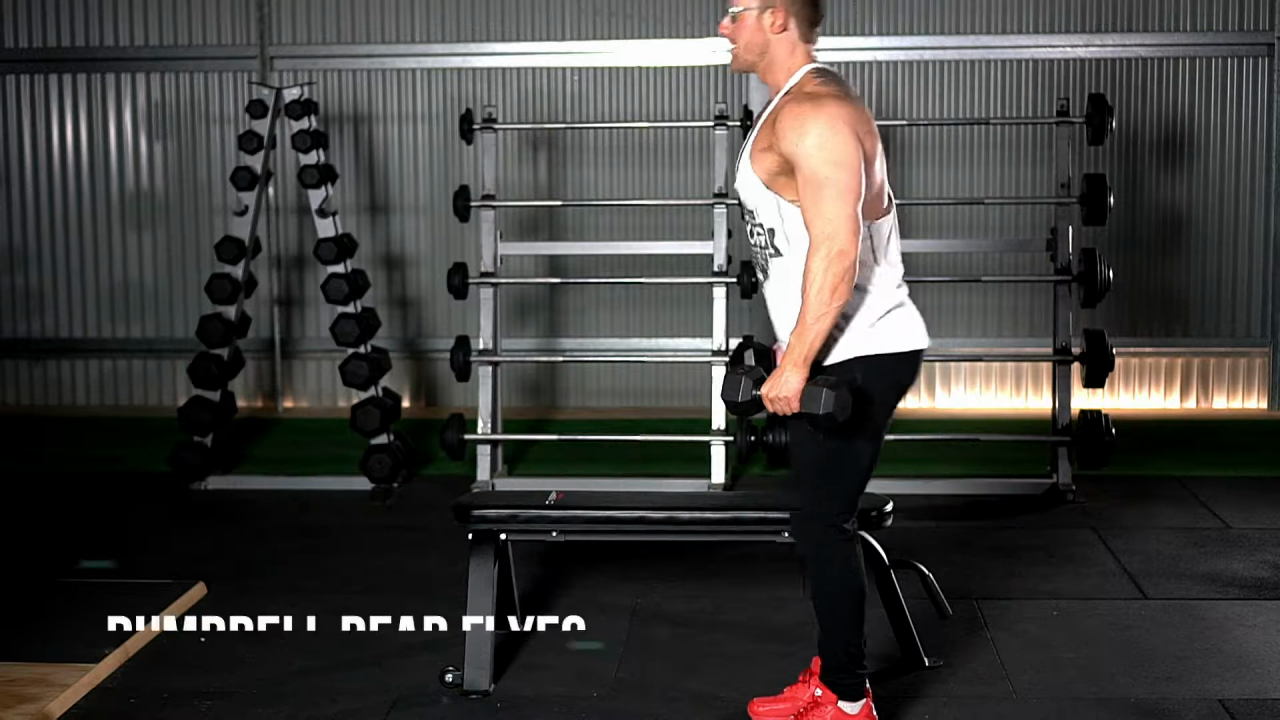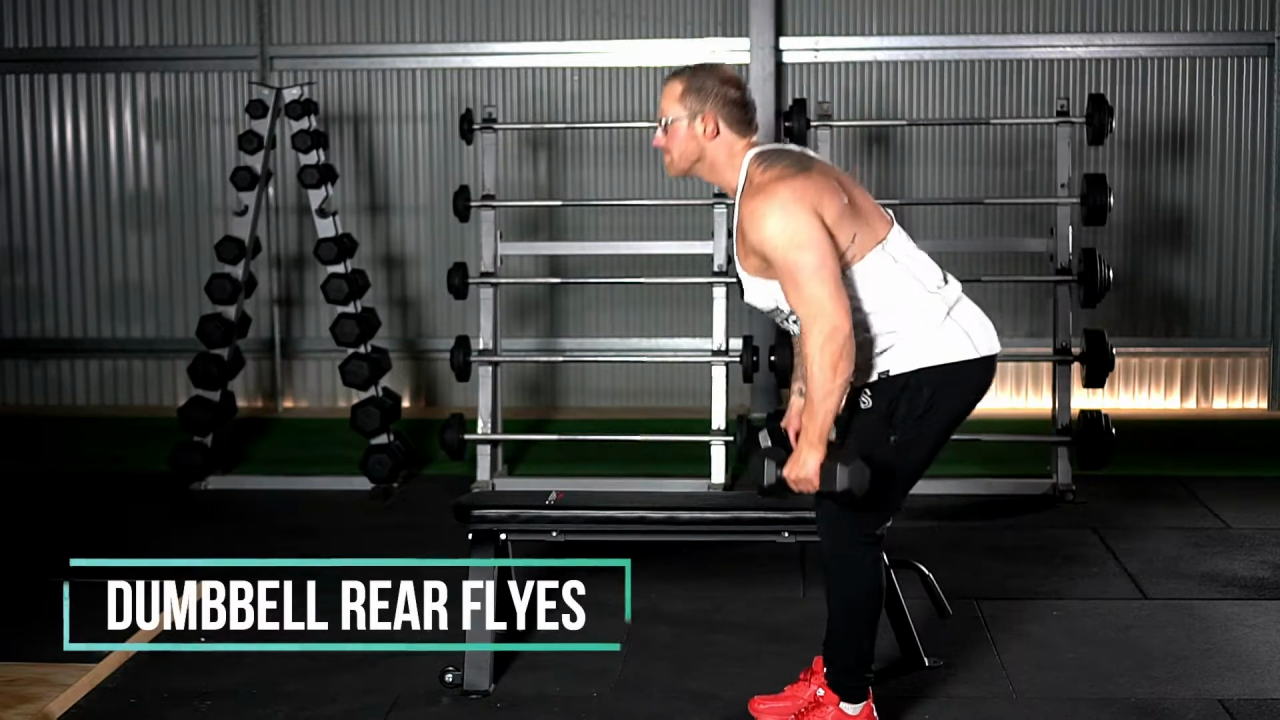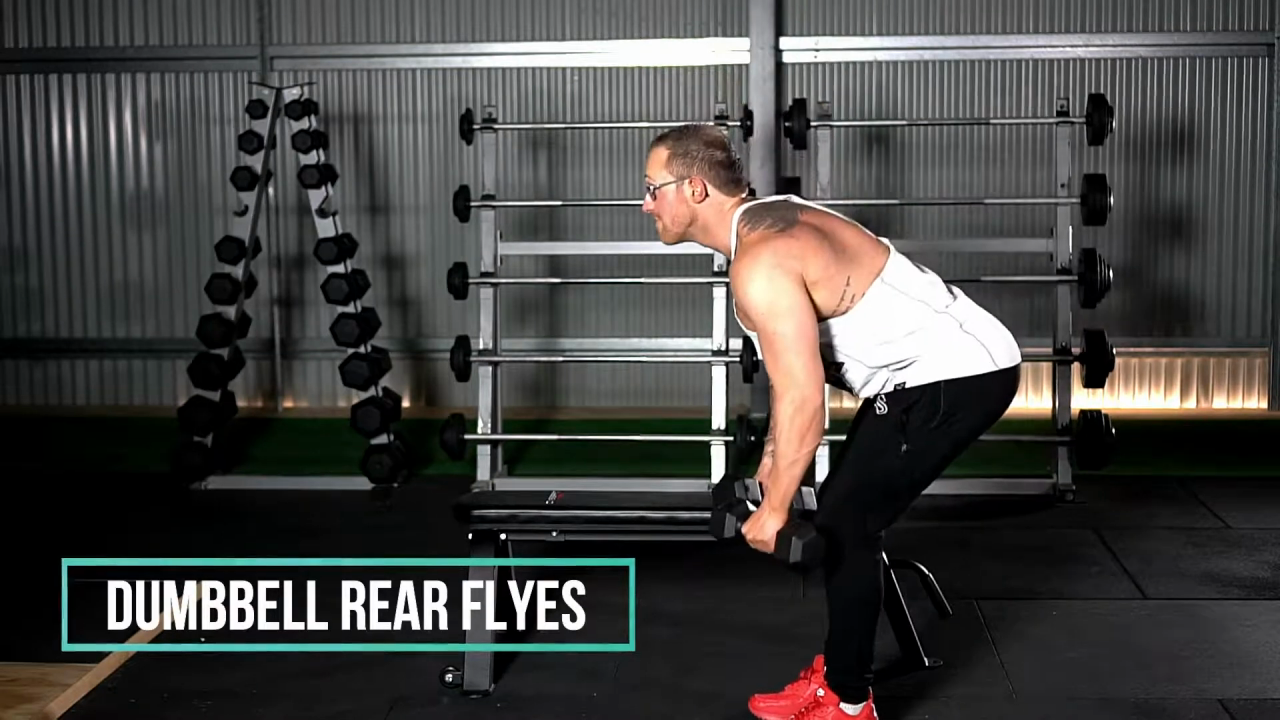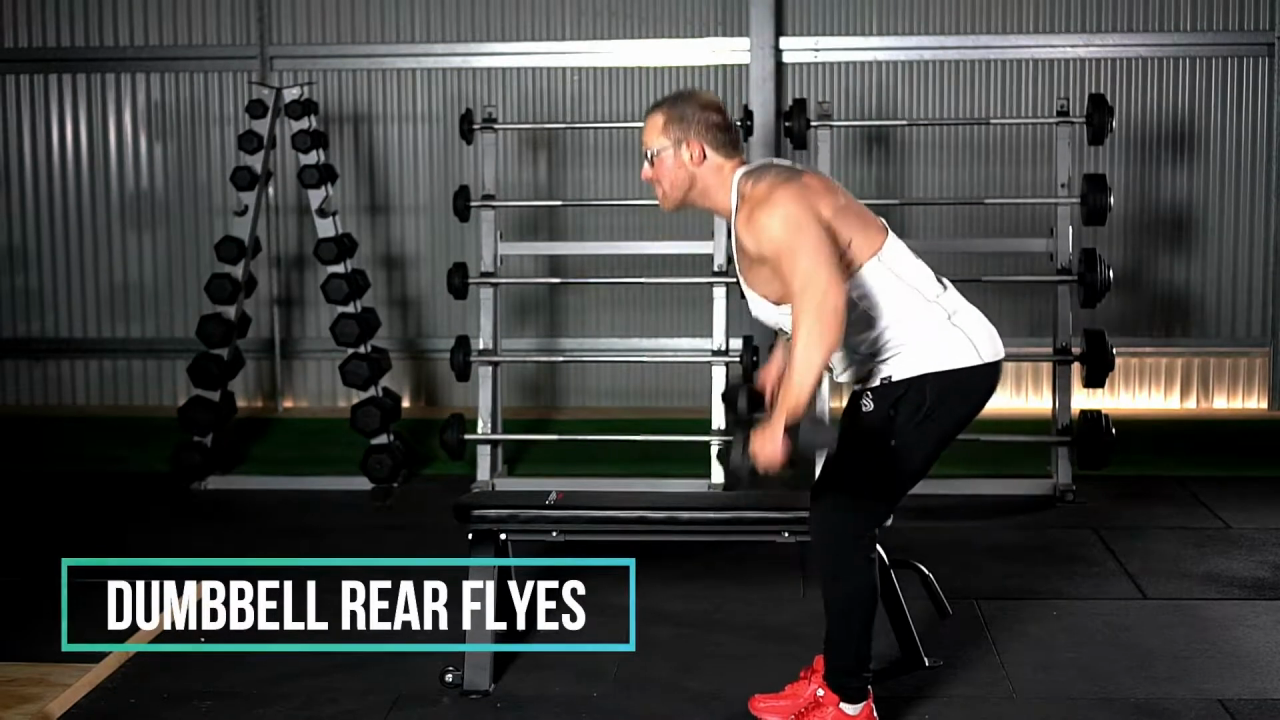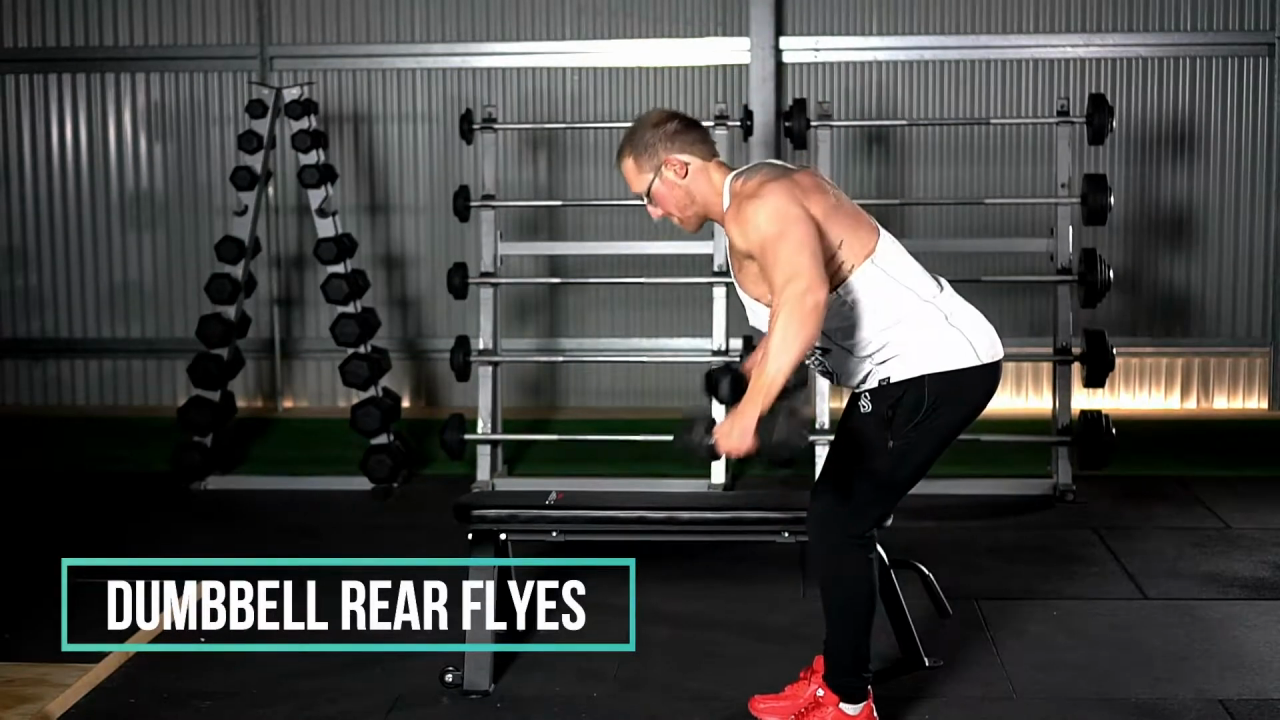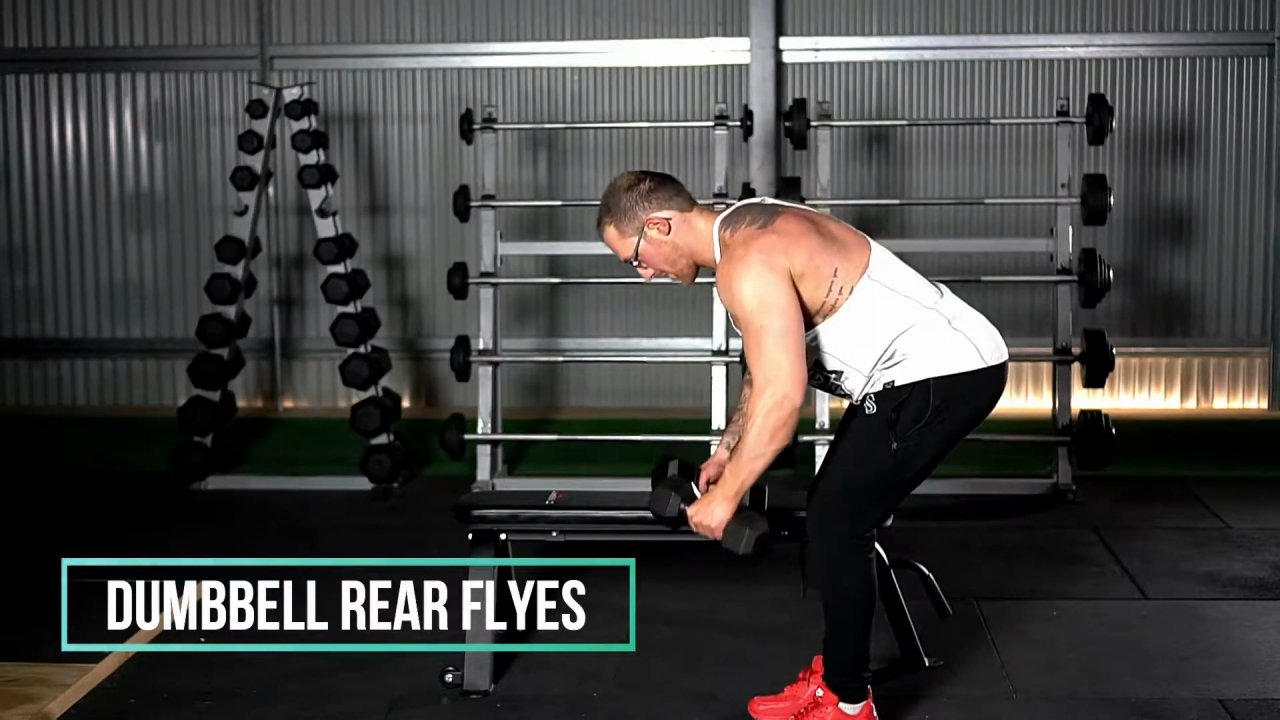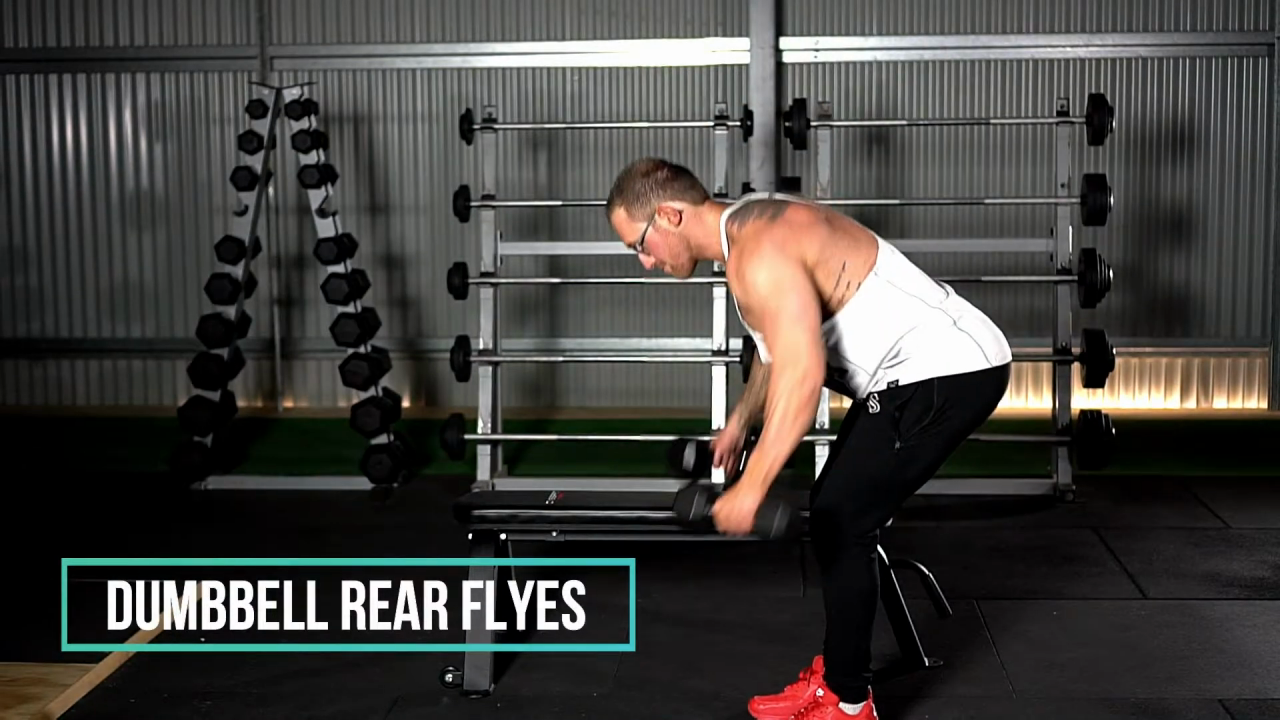
dt=0.7s
person 1, frame 1
left shoulder: (813, 112)
right shoulder: (804, 104)
left elbow: (838, 252)
left wrist: (795, 364)
right wrist: (797, 354)
left hip: (854, 357)
right hip: (844, 351)
left knee: (821, 523)
right knee: (822, 519)
person 1, frame 2
left shoulder: (770, 201)
right shoulder: (771, 177)
left elbow: (831, 329)
right elbow: (814, 309)
left wrist: (814, 443)
right wrist: (801, 399)
left hip: (936, 361)
right hip: (926, 352)
left knee: (848, 520)
right knee: (843, 514)
person 1, frame 3
left shoulder: (759, 263)
right shoulder: (768, 225)
left elbow: (802, 397)
right elbow: (798, 369)
left wrist: (773, 508)
right wrist: (771, 462)
left hip: (956, 375)
right hip: (946, 364)
left knee: (845, 523)
right knee: (843, 512)
person 1, frame 4
left shoulder: (764, 204)
right shoulder: (760, 197)
left elbow: (827, 297)
left wrist: (781, 422)
right wrist: (779, 366)
left hip: (939, 367)
right hip: (921, 360)
left knee: (840, 522)
right knee: (838, 512)
person 1, frame 5
left shoulder: (754, 206)
right shoulder: (758, 194)
left elbow: (806, 293)
left wrist: (750, 411)
right wrist: (763, 360)
left hip: (936, 368)
right hip: (923, 361)
left knee: (836, 523)
right knee: (837, 515)
person 1, frame 6
left shoulder: (748, 261)
right shoulder: (747, 231)
left elbow: (784, 395)
right elbow: (769, 366)
left wrist: (727, 496)
right wrist: (729, 448)
left hip: (943, 373)
right hip: (933, 364)
left knee: (836, 524)
right knee: (835, 516)
right ankle: (836, 675)
person 1, frame 7
left shoulder: (758, 252)
right shoulder: (752, 230)
left elbow: (802, 378)
right elbow: (783, 349)
left wrist: (750, 488)
right wrist: (738, 424)
left hip: (947, 373)
right hip: (932, 367)
left knee: (839, 523)
right knee: (836, 515)
